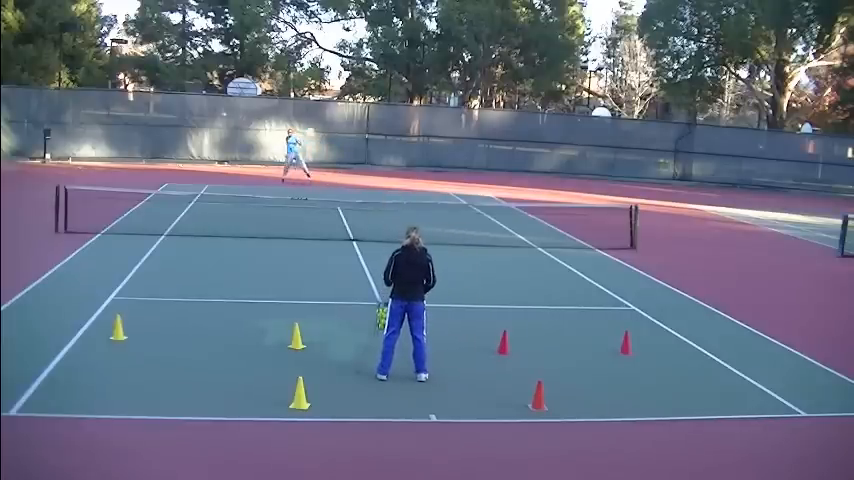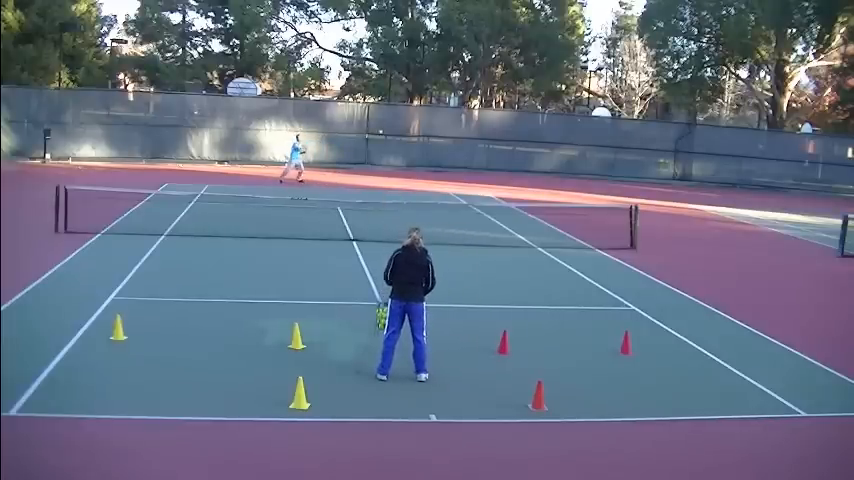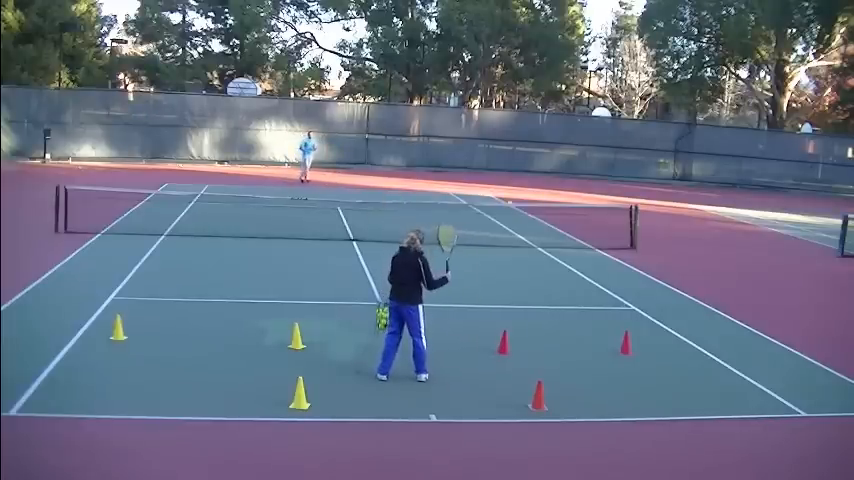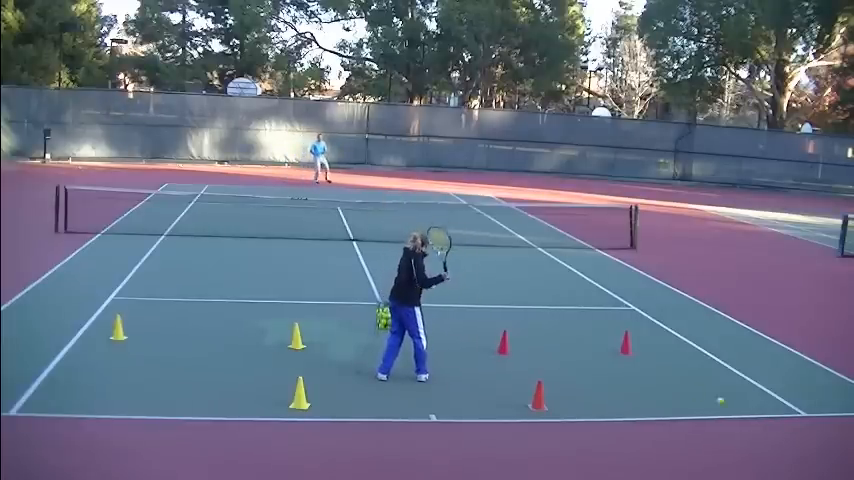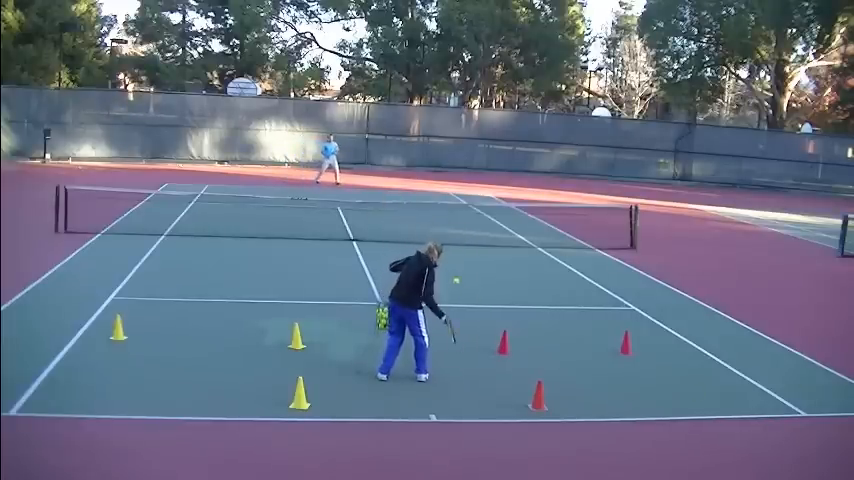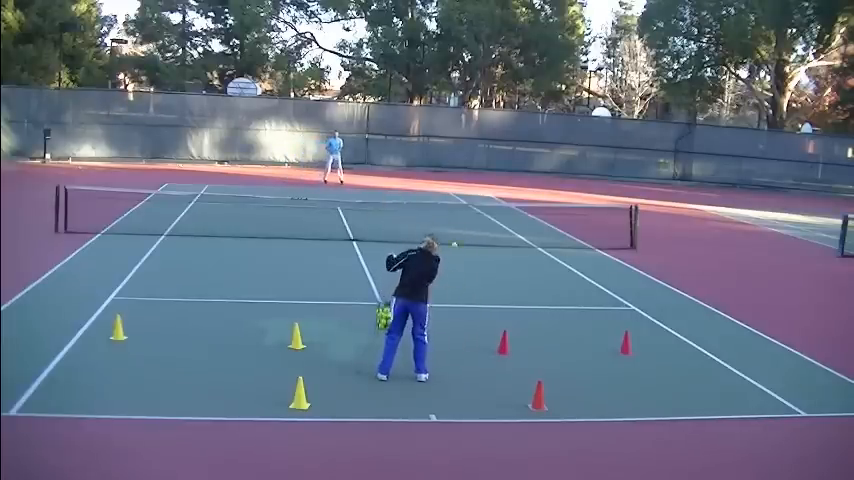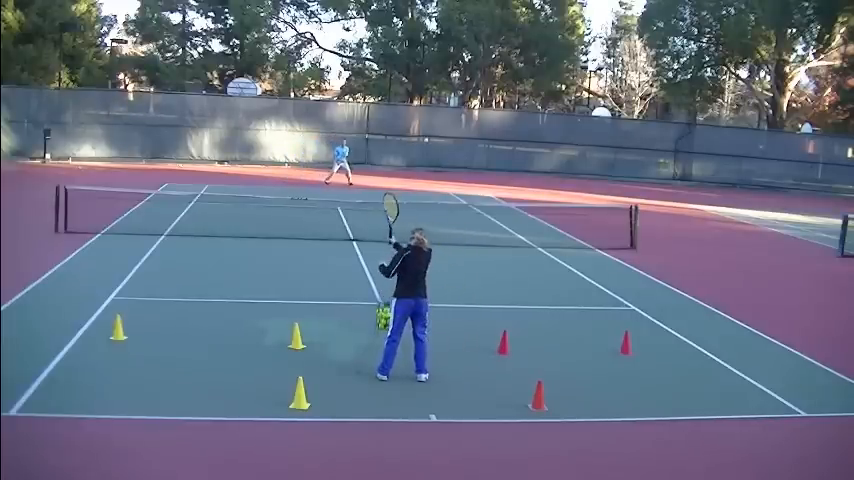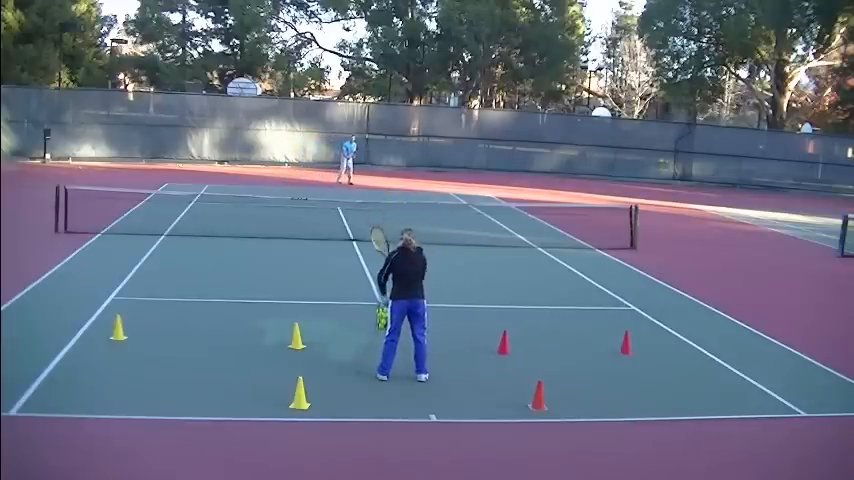
dt=0.3s
person 1, frame 1
left shoulder: (397, 254)
right shoulder: (426, 257)
left elbow: (387, 277)
right elbow: (431, 281)
left wrist: (394, 284)
left hip: (397, 299)
right hip: (417, 301)
left knee: (390, 335)
right knee: (419, 336)
left ankle: (383, 371)
right ankle: (421, 372)
person 1, frame 2
left shoulder: (398, 254)
right shoulder: (426, 258)
left elbow: (387, 277)
right elbow: (431, 283)
left hip: (397, 299)
right hip: (416, 301)
left knee: (391, 335)
right knee: (419, 337)
left ankle: (383, 371)
right ankle: (421, 372)
person 1, frame 3
left shoulder: (397, 256)
right shoulder: (420, 260)
right elbow: (430, 284)
right wrist: (445, 279)
left hip: (395, 301)
right hip: (411, 303)
left knee: (392, 335)
right knee: (418, 337)
left ankle: (383, 371)
right ankle: (421, 372)
person 1, frame 4
left shoulder: (407, 255)
right shoulder: (416, 259)
right elbow: (423, 282)
right wrist: (441, 277)
left hip: (395, 300)
right hip: (409, 304)
left knee: (395, 336)
right knee: (419, 338)
left ankle: (383, 371)
right ankle: (421, 373)
person 1, frame 5
left shoulder: (412, 259)
right shoulder: (428, 269)
left elbow: (393, 267)
right elbow: (427, 298)
right wrist: (441, 315)
left hip: (394, 301)
right hip: (411, 306)
left knee: (395, 336)
right knee: (421, 339)
left ankle: (383, 371)
right ankle: (421, 373)
person 1, frame 6
left shoulder: (411, 254)
right shoulder: (434, 263)
left elbow: (391, 267)
left wrist: (391, 257)
left hip: (401, 299)
right hip: (420, 302)
left knee: (393, 335)
right knee: (420, 337)
left ankle: (383, 371)
right ankle: (421, 373)
person 1, frame 7
left shoulder: (404, 253)
right shoulder: (427, 254)
left elbow: (389, 273)
left wrist: (382, 266)
right wrist: (396, 245)
left hip: (402, 299)
right hip: (421, 299)
left knee: (393, 335)
right knee: (420, 336)
left ankle: (383, 372)
right ankle: (421, 372)
person 1, frame 8
left shoulder: (394, 256)
right shoulder: (421, 256)
left elbow: (382, 277)
left wrist: (383, 293)
left hip: (398, 300)
right hip: (418, 300)
left knee: (392, 336)
right knee: (420, 336)
left ankle: (383, 372)
right ankle: (421, 373)
